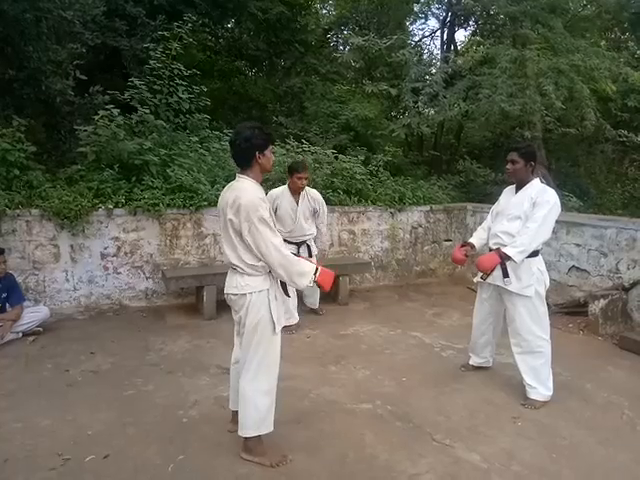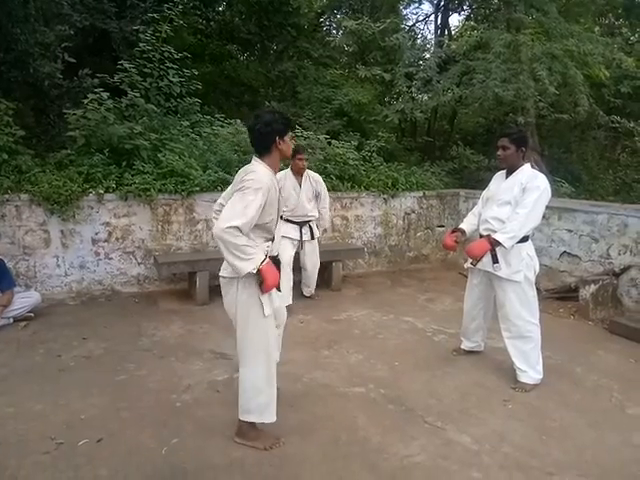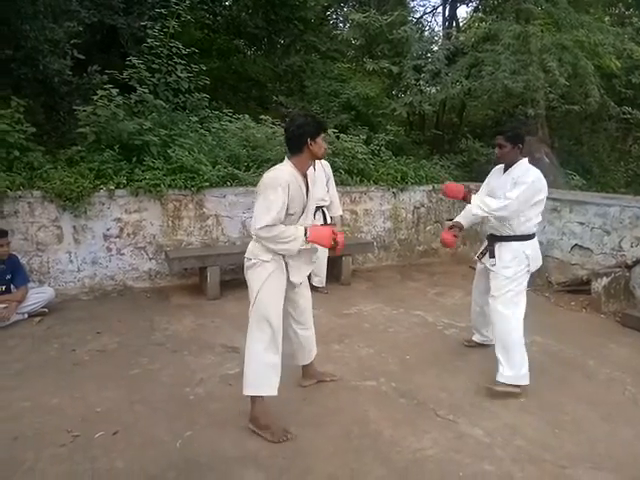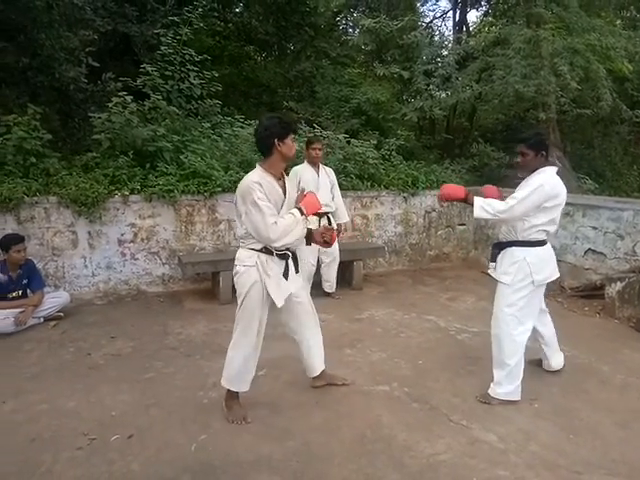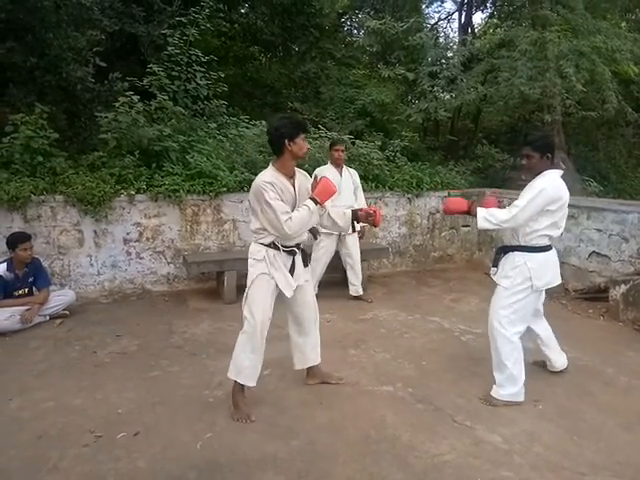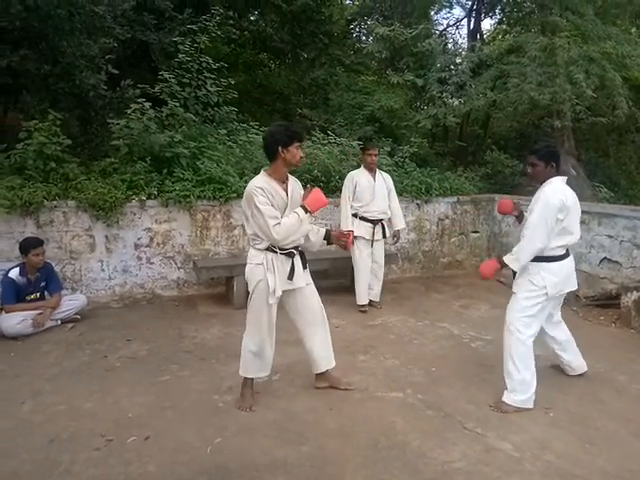
dt=0.5s
person 1, frame 1
left shoulder: (231, 192)
right shoulder: (251, 198)
right elbow: (274, 252)
left wrist: (299, 264)
right wrist: (315, 273)
left hip: (240, 283)
right hip: (257, 289)
left knee: (244, 354)
right knee: (261, 362)
left ankle: (239, 415)
right ankle: (252, 442)
person 1, frame 2
left shoulder: (253, 173)
right shoulder: (260, 182)
left elbow: (223, 208)
right elbow: (224, 228)
right wrist: (260, 263)
left hip: (252, 268)
right hip: (246, 275)
left knee: (276, 319)
right knee: (258, 346)
left ankle: (261, 384)
right ankle: (247, 426)
person 1, frame 3
left shoulder: (304, 176)
right shoulder: (279, 179)
right elbow: (263, 228)
left wrist: (322, 233)
right wrist: (308, 236)
left hip: (291, 259)
right hip: (267, 259)
left knee: (302, 316)
right knee: (267, 328)
left ankle: (308, 371)
right ankle: (259, 412)
person 1, frame 4
left shoulder: (284, 181)
right shoulder: (253, 185)
right elbow: (272, 233)
left wrist: (309, 234)
right wrist: (301, 211)
left hip: (283, 263)
right hip: (256, 265)
left knee: (306, 317)
right knee: (249, 333)
left ankle: (319, 373)
right ankle: (232, 397)
person 1, frame 5
left shoulder: (302, 177)
right shoulder: (264, 184)
left elbow: (322, 214)
right elbow: (288, 227)
left wrist: (355, 216)
right wrist: (315, 199)
left hip: (293, 258)
right hip: (267, 259)
left knee: (307, 314)
right knee: (256, 324)
left ankle: (313, 370)
right ankle: (238, 391)
person 1, frame 6
left shoulder: (295, 184)
right shoulder: (257, 189)
right elbow: (277, 233)
left wrist: (328, 236)
right wrist: (305, 209)
left hip: (294, 261)
right hip: (266, 264)
left knee: (314, 316)
right knee: (260, 326)
left ankle: (324, 373)
right ankle: (248, 384)
person 2, frame 1
left shoulder: (545, 196)
right shoulder: (508, 192)
left elbow: (533, 234)
right elbow: (490, 222)
left wrist: (503, 255)
right wrist: (472, 244)
left hip: (523, 270)
right hip: (496, 265)
left knee: (529, 331)
right knee: (484, 317)
left ankle: (539, 390)
right ankle: (480, 358)
person 2, frame 2
left shoulder: (536, 181)
right shoulder: (498, 178)
left elbow: (524, 219)
right elbow: (480, 208)
left wrist: (494, 241)
right wrist: (463, 230)
left hip: (513, 255)
right hip: (485, 252)
left knee: (519, 316)
right knee: (475, 303)
left ankle: (529, 373)
right ankle: (471, 343)
person 2, frame 3
left shoulder: (531, 177)
right shoulder: (498, 172)
left elbow: (505, 207)
right elbow: (480, 202)
left wrist: (467, 196)
right wrist: (459, 223)
left hip: (516, 251)
right hip: (495, 246)
left knee: (505, 308)
right knee: (481, 295)
left ankle: (512, 377)
right ankle: (483, 335)
person 2, frame 4
left shoulder: (545, 183)
right shoulder: (540, 179)
left elbow: (509, 210)
right elbow: (519, 211)
left wrist: (469, 198)
right wrist: (496, 201)
left hip: (524, 259)
right hip: (527, 255)
left knee: (507, 321)
right knee: (535, 311)
left ankle: (506, 390)
right ankle: (553, 359)
person 2, frame 5
left shoulder: (546, 187)
right shoulder: (548, 184)
left elbow: (513, 218)
left wrist: (473, 210)
right wrist: (501, 209)
left hip: (527, 263)
right hip: (534, 259)
left knee: (503, 322)
right knee: (531, 313)
left ankle: (508, 391)
right ankle: (556, 360)
person 2, frame 6
left shoulder: (549, 194)
right shoulder: (563, 191)
left elbow: (535, 240)
left wrist: (506, 261)
right wrist: (523, 217)
left hip: (543, 271)
right hip: (557, 265)
left knee: (518, 328)
right knee: (550, 319)
left ankle: (518, 397)
right ankle: (573, 364)
person 3, frame 1
left shoulder: (314, 196)
right shoulder: (275, 195)
left elbow: (321, 221)
left wrist: (321, 244)
left hip: (306, 245)
right hip: (285, 246)
left ankle: (313, 304)
right ankle: (290, 320)
person 3, frame 2
left shoulder: (315, 179)
right shoulder: (280, 179)
left elbow: (323, 204)
left wrist: (322, 225)
left hip: (309, 227)
right hip: (287, 227)
left knee: (312, 263)
right knee: (284, 263)
left ankle: (308, 291)
right ankle: (283, 301)
person 3, frame 3
left shoulder: (324, 165)
left elbow: (331, 190)
left wrist: (336, 214)
left hip: (320, 213)
left knee: (321, 251)
left ankle: (317, 283)
person 3, frame 4
left shoulder: (329, 172)
right shoulder: (297, 171)
left elbow: (337, 197)
left wrist: (341, 220)
left hip: (327, 220)
left knee: (332, 256)
right knee: (307, 260)
left ankle: (329, 288)
person 3, frame 5
left shoulder: (352, 174)
right shoulder: (321, 172)
left elbow: (359, 199)
left knee: (353, 257)
right knee: (320, 258)
left ankle: (356, 291)
person 3, frame 6
left shoulder: (385, 177)
right shoulder: (353, 176)
left elbow: (393, 202)
right elbow: (346, 203)
left wrist: (397, 227)
right wrist: (347, 228)
left hip: (379, 227)
right hip: (360, 226)
left knee: (377, 264)
right knee: (362, 264)
left ankle: (373, 297)
right ankle: (362, 300)
